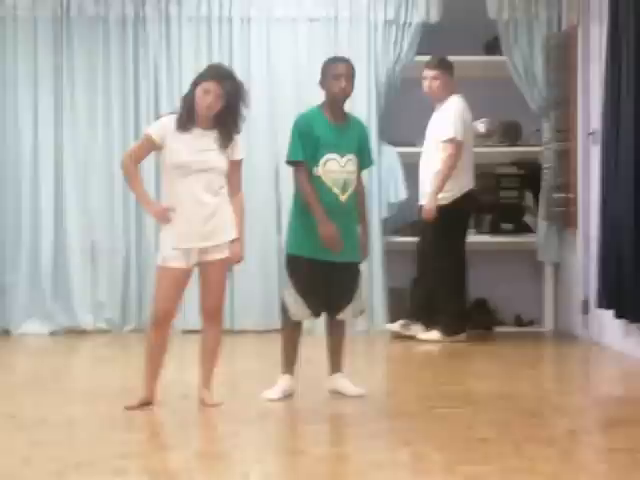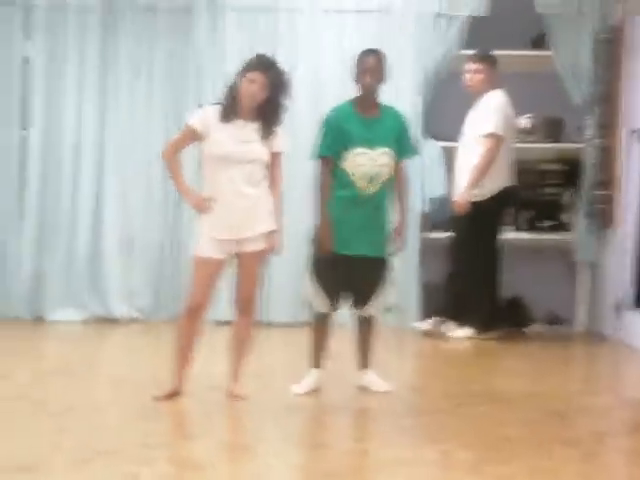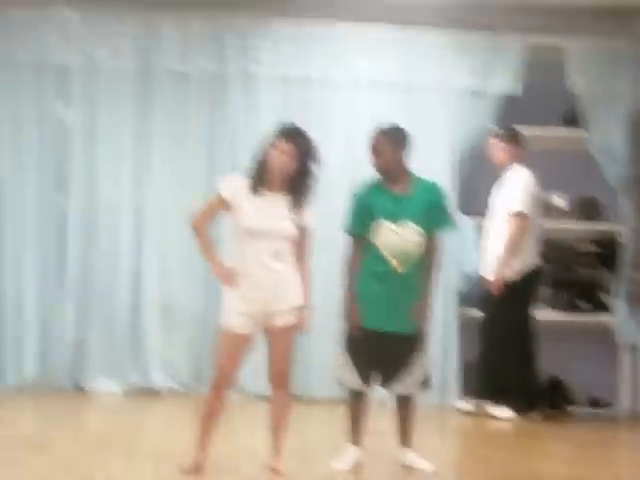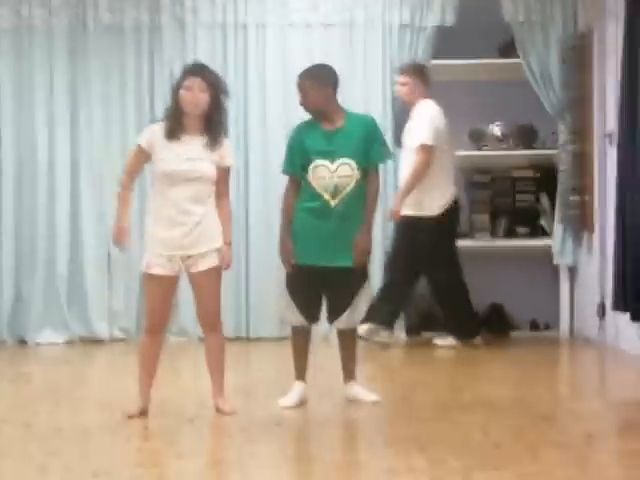
dt=0.4s
person 1, frame 1
left shoulder: (229, 139)
right shoulder: (168, 128)
left elbow: (235, 192)
right elbow: (129, 162)
left wrist: (238, 238)
right wrist: (149, 204)
left hip: (218, 235)
right hip: (178, 235)
left knee: (213, 314)
right knee: (161, 315)
left ankle: (205, 387)
right ankle: (149, 390)
person 1, frame 2
left shoulder: (270, 131)
right shoulder: (210, 117)
left elbow: (274, 183)
right elbow: (170, 153)
left wrist: (276, 228)
right wrist: (188, 194)
left hip: (255, 226)
right hip: (215, 225)
left knee: (246, 305)
right knee: (195, 304)
left ankle: (234, 379)
right ankle: (178, 379)
person 1, frame 3
left shoulder: (298, 204)
right shoulder: (239, 188)
left elbow: (300, 258)
right elbow: (200, 221)
left wrist: (304, 303)
right wrist: (217, 264)
left hip: (283, 299)
right hip: (242, 297)
left knee: (281, 380)
right knee: (222, 378)
left ankle: (276, 455)
right ankle: (200, 452)
person 1, frame 4
left shoulder: (219, 144)
right shoulder: (156, 135)
left elbow: (222, 198)
right elbow: (128, 179)
left wrist: (227, 242)
right wrist: (121, 220)
left hip: (204, 242)
right hip: (161, 241)
left knee: (211, 322)
right knee: (154, 325)
left ankle: (219, 394)
right ankle: (143, 397)
person 2, frame 1
left shoulder: (358, 128)
right shoulder: (306, 123)
right elbow: (301, 176)
left wrist: (363, 226)
right wrist: (322, 221)
left hip: (346, 237)
right hip: (308, 237)
left knee: (340, 309)
right knee: (295, 309)
left ankle: (337, 374)
right ankle: (286, 376)
person 2, frame 2
left shoulder: (395, 120)
right shoulder: (337, 117)
left elbow: (397, 171)
right elbow: (325, 172)
left wrist: (402, 216)
right wrist: (323, 221)
left hip: (373, 230)
right hip: (338, 229)
left knee: (367, 304)
right knee: (323, 302)
left ankle: (365, 370)
right ankle: (314, 370)
person 2, frame 3
left shoulder: (430, 193)
right shoulder: (367, 195)
left elbow: (431, 248)
right elbow: (357, 249)
left wrist: (424, 297)
right wrist: (351, 298)
left hip: (407, 306)
right hip: (369, 305)
left knee: (405, 382)
right knee: (357, 379)
left ankle: (406, 449)
right ankle: (354, 447)
person 2, frame 4
left shoulder: (365, 127)
right shoulder: (301, 134)
left elbow: (372, 180)
right elbow: (292, 188)
left wrist: (366, 231)
right wrist: (285, 235)
left hip: (348, 241)
right hip: (306, 242)
left knee: (347, 317)
right knee: (300, 316)
left ankle: (350, 382)
right ankle: (299, 384)
person 3, frame 1
left shoulder: (454, 107)
right shoulder: (443, 109)
left elbow: (452, 153)
left wrist: (432, 197)
left hip: (449, 200)
right hip: (441, 199)
left knee: (445, 262)
right knee: (429, 260)
left ankle: (451, 325)
right ankle: (418, 319)
person 3, frame 2
left shoulder: (496, 101)
right shoulder: (483, 103)
left elbow: (491, 148)
left wrist: (466, 190)
left hip: (485, 196)
right hip: (476, 195)
left knee: (477, 258)
right knee: (463, 257)
left ankle: (482, 322)
right ankle: (451, 316)
person 3, frame 3
left shoulder: (520, 178)
right shoulder: (508, 179)
left elbow: (518, 225)
left wrist: (499, 269)
left hip: (513, 275)
right hip: (503, 273)
left knee: (510, 336)
right knee: (494, 335)
left ankle: (520, 402)
right ankle: (489, 395)
person 3, frame 4
left shoulder: (426, 113)
right shoulder: (421, 112)
left elbow: (423, 159)
left wrist: (400, 198)
right wrist: (402, 203)
left hip: (433, 209)
right hip: (417, 209)
left knee: (442, 272)
right knee: (400, 269)
left ankle: (465, 330)
right ankle: (380, 323)
